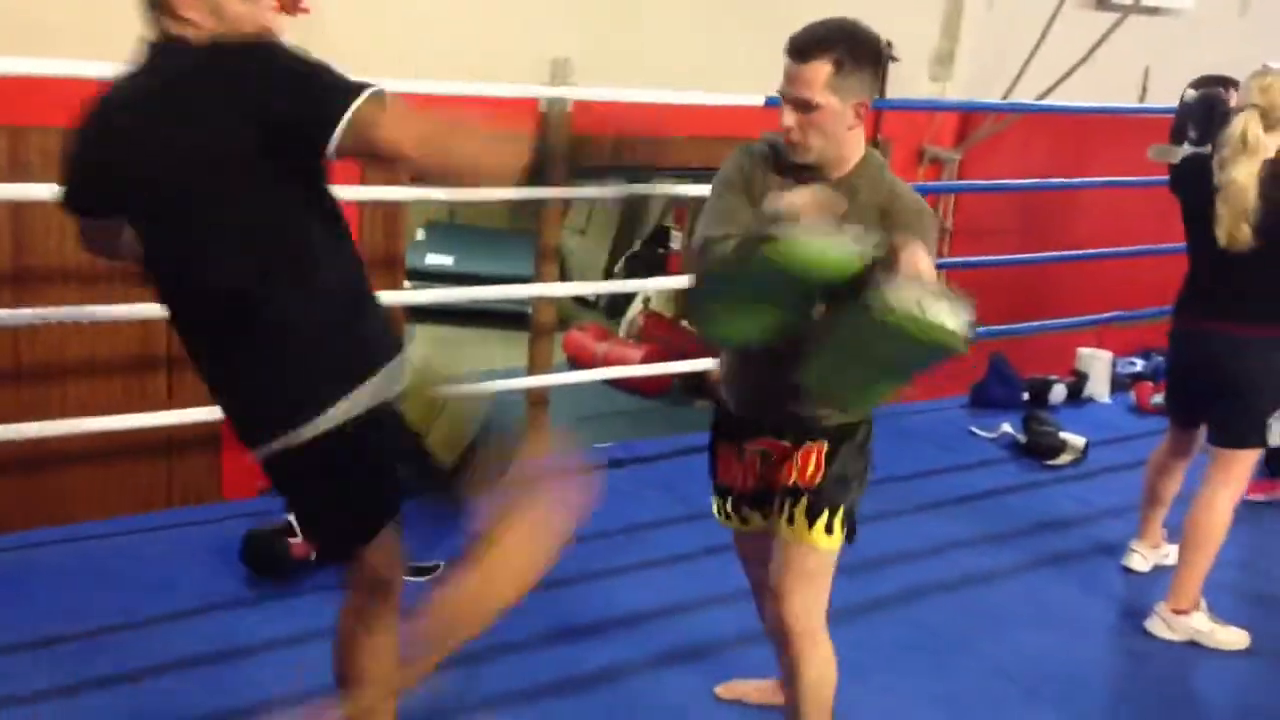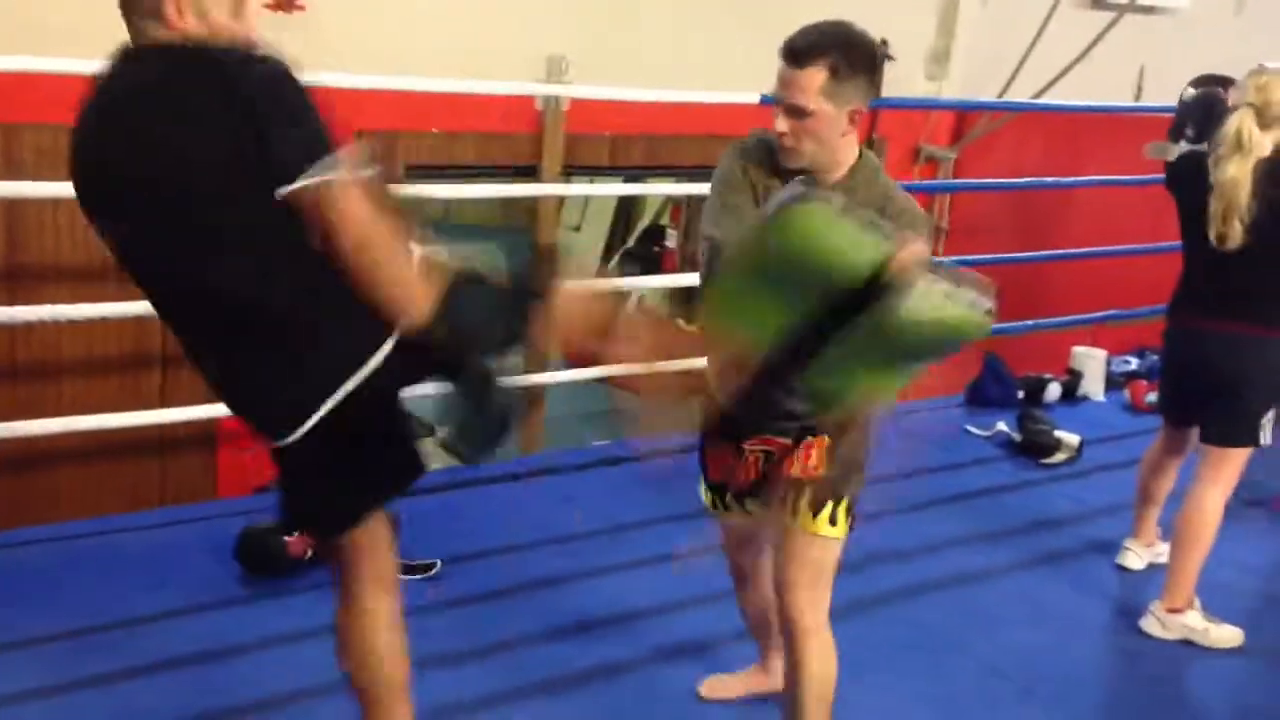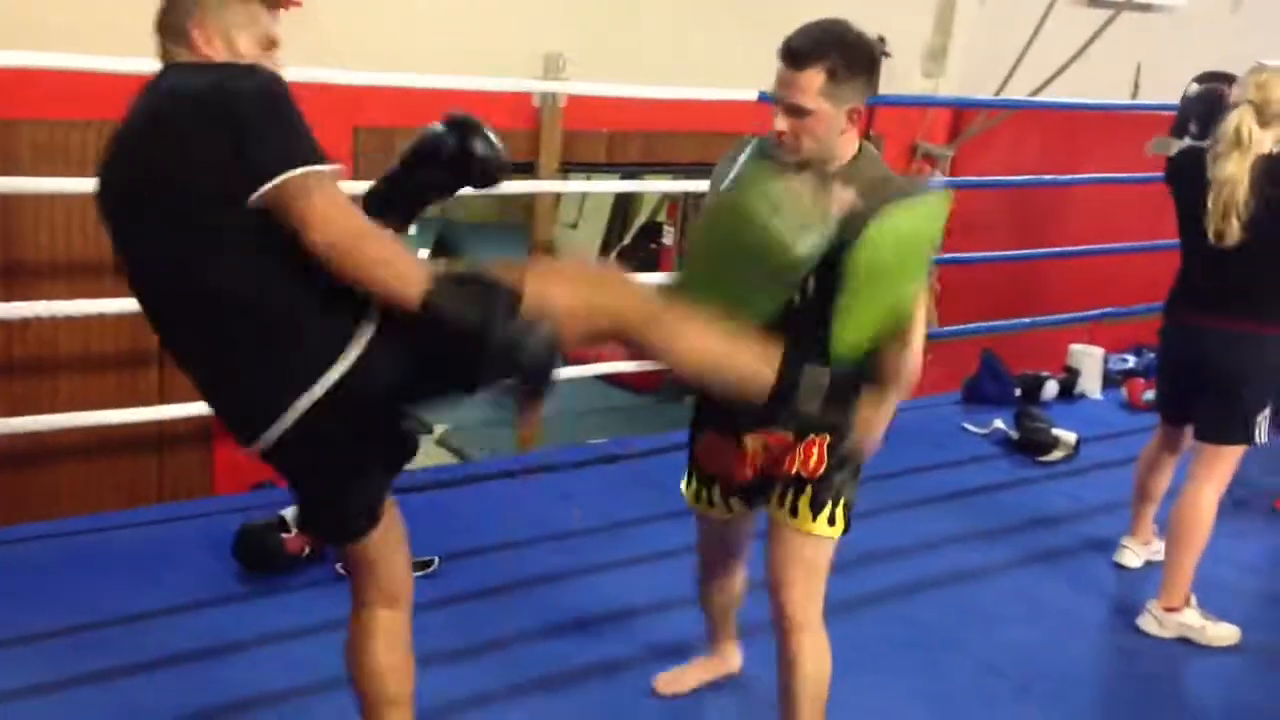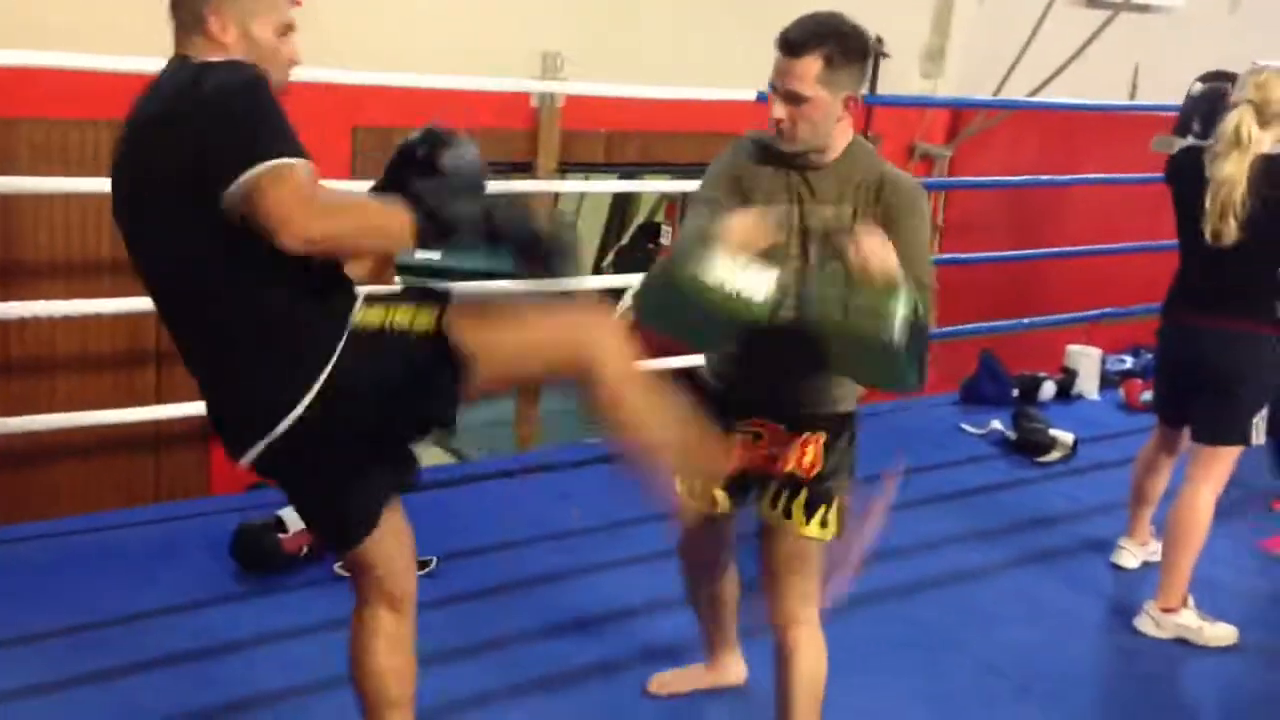
dt=0.1s
person 1, frame 1
left shoulder: (108, 125)
right shoulder: (248, 74)
left elbow: (107, 238)
right elbow: (413, 142)
right wrist: (521, 153)
left hip: (275, 397)
right hip: (344, 382)
left knee: (375, 586)
right knee: (534, 521)
person 1, frame 2
left shoulder: (100, 139)
right shoulder: (240, 78)
right elbow: (350, 227)
right wrist: (447, 334)
left hip: (284, 398)
right hip: (359, 342)
left knee: (367, 581)
right knee: (573, 308)
person 1, frame 3
left shoulder: (137, 149)
right shoulder: (237, 95)
right elbow: (327, 231)
left wrist: (407, 180)
right wrist: (480, 311)
left hip: (287, 415)
right hip: (351, 351)
left knee: (383, 589)
right knee: (600, 291)
right ankle: (779, 382)
person 1, frame 4
left shoulder: (153, 128)
right shoulder: (220, 90)
right elbow: (298, 222)
left wrist: (397, 191)
right wrist: (430, 208)
left hip: (271, 407)
right hip: (326, 359)
left knee: (390, 591)
right knee: (593, 338)
person 2, frame 1
left shoulder: (902, 213)
right shoulder: (751, 167)
right elbow: (708, 259)
right wrist: (771, 226)
left hip: (823, 432)
right hip: (742, 415)
left knee: (797, 612)
right knee: (758, 566)
person 2, frame 2
left shoulder: (895, 215)
right shoulder: (747, 162)
right elbow: (722, 263)
left hip: (819, 428)
right hip: (737, 413)
left knee: (802, 607)
right knee: (743, 557)
right ankle: (770, 663)
person 2, frame 3
left shoulder: (896, 200)
right shoulder: (752, 163)
left elbow: (906, 324)
left hip: (818, 427)
right hip: (731, 408)
left knee: (797, 610)
right knee: (717, 546)
right ankle: (723, 649)
person 2, frame 4
left shoulder: (893, 193)
right shoulder: (742, 164)
left elbow: (916, 309)
right elbow: (686, 259)
left wrist: (888, 278)
right wrist: (722, 241)
left hip: (812, 423)
right hip: (725, 400)
left knee: (793, 611)
right knee: (701, 550)
right ankle: (722, 658)
person 3, frame 1
left shoulder: (1195, 172)
left wrist: (1209, 123)
left hip: (1193, 332)
left knee: (1179, 440)
right knee: (1227, 478)
left ankle: (1147, 543)
right ankle: (1179, 610)
person 3, frame 2
left shoulder: (1191, 171)
left wrist: (1201, 115)
left hip: (1187, 330)
left knee: (1173, 438)
right knee: (1218, 475)
left ankle: (1141, 541)
right ankle: (1173, 608)
person 3, frame 3
left shoulder: (1190, 168)
left wrist: (1200, 111)
left hip: (1184, 327)
left knee: (1170, 436)
right knee: (1211, 473)
left ankle: (1137, 539)
right ankle: (1170, 607)
person 3, frame 4
left shoulder: (1190, 167)
left wrist: (1201, 112)
left hip: (1182, 328)
left knee: (1167, 437)
right knee: (1208, 474)
left ankle: (1135, 540)
right ankle: (1167, 608)
